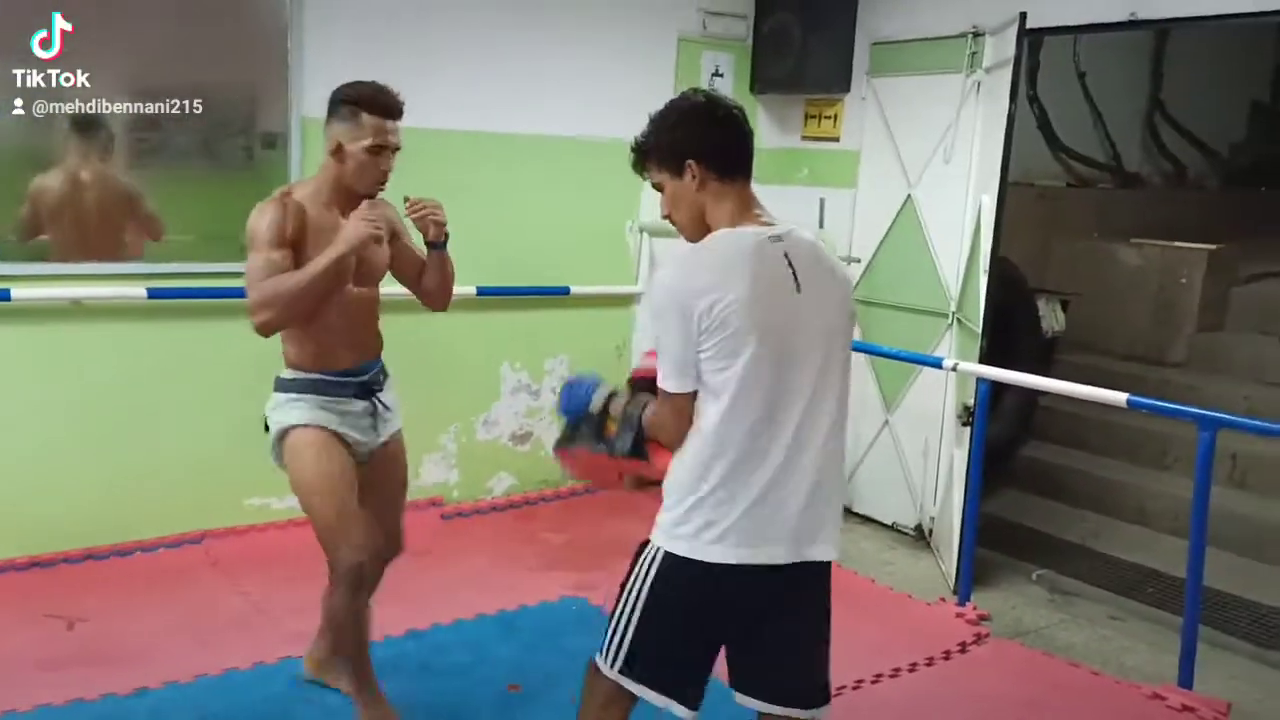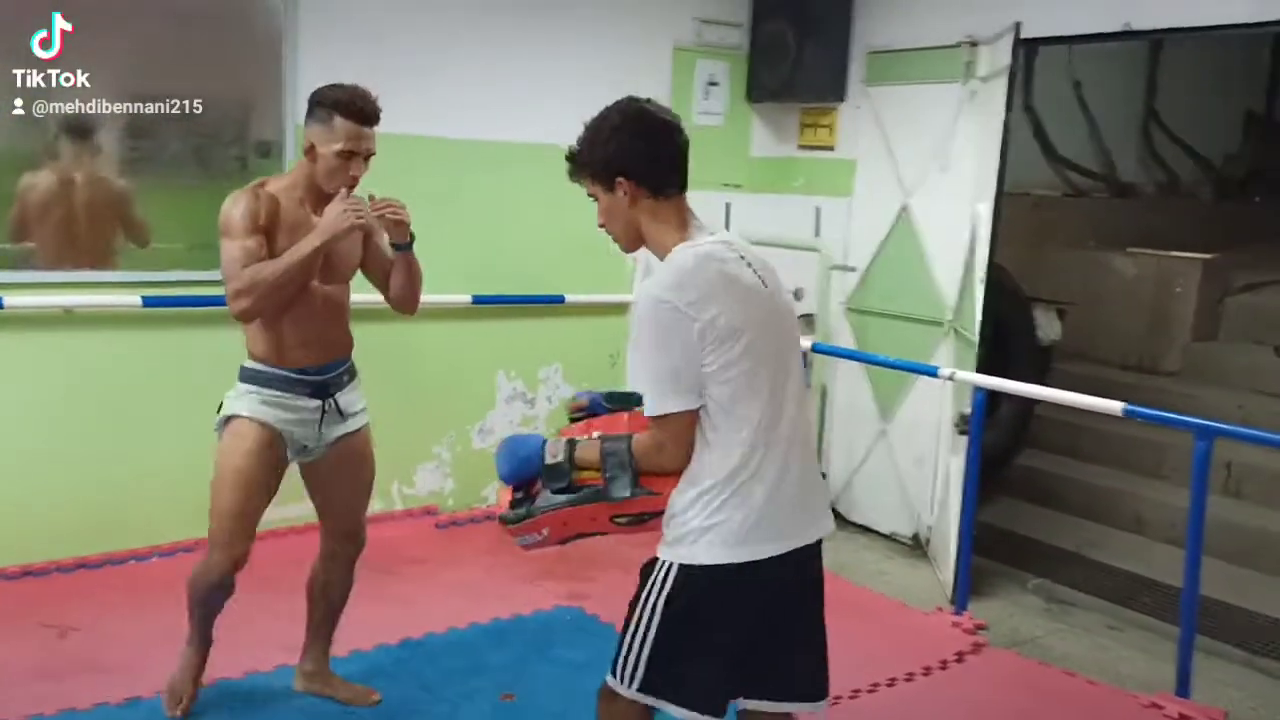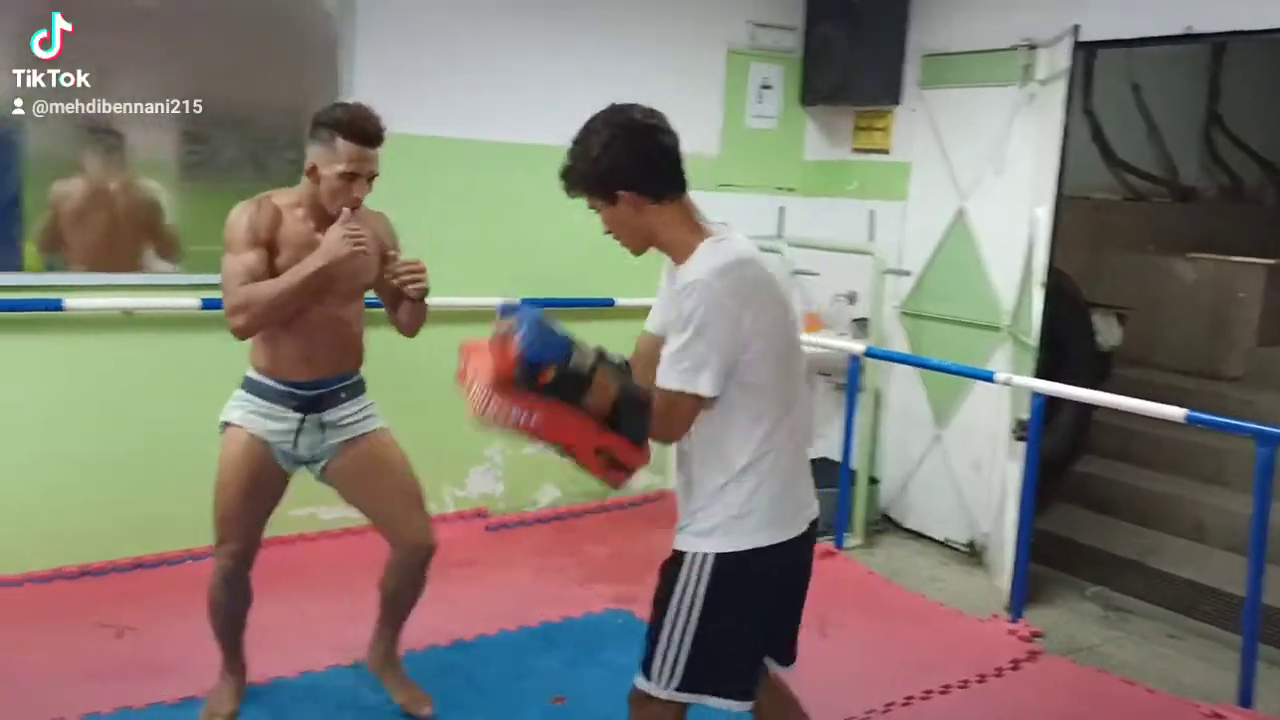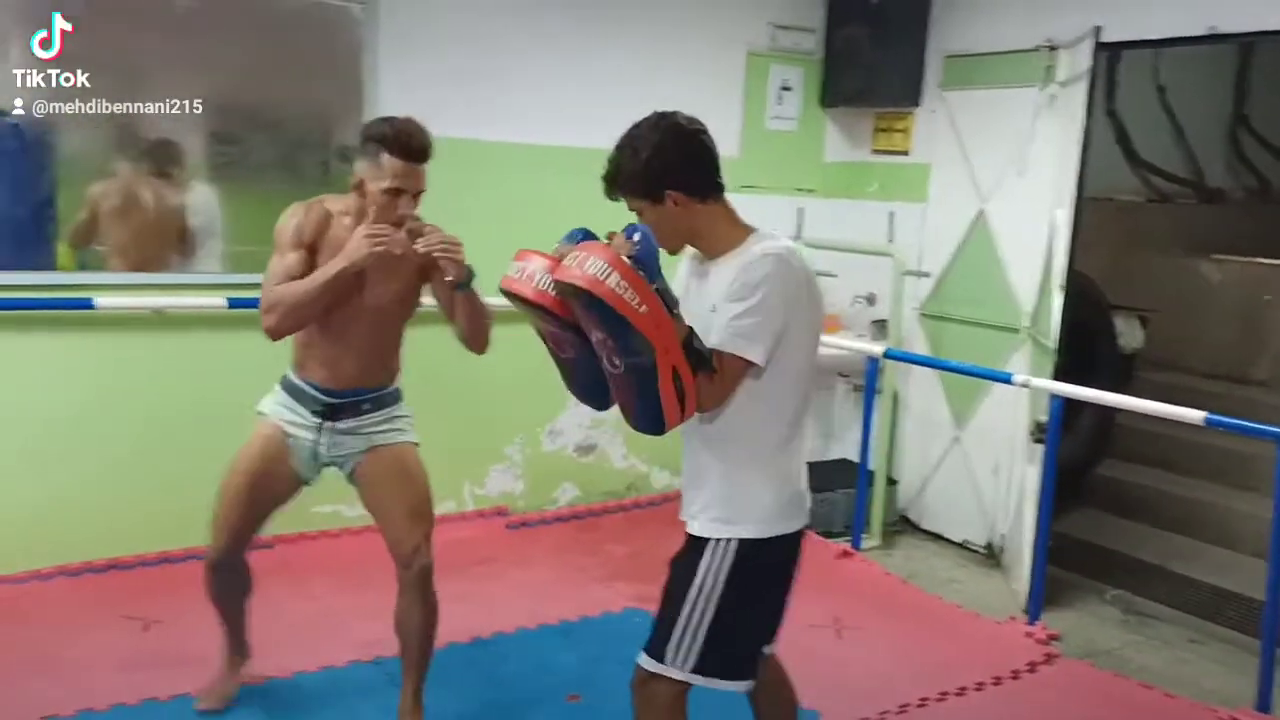
dt=0.3s
person 1, frame 1
left shoulder: (382, 216)
right shoulder: (280, 214)
left elbow: (436, 297)
right elbow: (264, 315)
left wrist: (437, 242)
right wrist: (341, 249)
left hip: (375, 395)
right hip: (313, 404)
left knee: (381, 549)
right knee: (353, 559)
left ankle: (326, 654)
person 1, frame 2
left shoulder: (356, 212)
right shoulder: (252, 204)
left elbow: (404, 302)
right elbow: (242, 300)
left wrist: (403, 244)
right wrist: (319, 238)
left hip: (339, 395)
right hip: (266, 396)
left knee: (346, 540)
right knee: (228, 553)
left ankle: (314, 666)
right ankle: (195, 656)
person 1, frame 3
left shoulder: (376, 230)
right shoulder: (257, 217)
left elbow: (407, 326)
right elbow: (240, 316)
left wrist: (417, 294)
right wrist: (321, 258)
left hip: (346, 408)
right hip: (266, 408)
left knee: (418, 541)
right knee: (232, 558)
left ankle: (385, 652)
person 1, frame 4
left shoulder: (430, 241)
right shoulder: (306, 221)
left elbow: (477, 341)
right elbow: (274, 318)
left wrist: (463, 282)
right wrist: (346, 260)
left hip: (379, 418)
right hip: (299, 406)
left knee: (418, 564)
right knee: (223, 545)
right ankle: (237, 653)
person 2, frame 1
left shoulder: (689, 277)
right shoulder: (829, 271)
left elbow: (672, 429)
left wrist: (605, 401)
left hip: (703, 544)
right hip: (804, 545)
person 2, frame 2
left shoulder: (668, 293)
right shoulder: (737, 259)
left elbow: (669, 450)
left wrist: (559, 452)
right wrist: (630, 405)
left hip: (718, 548)
right hip: (795, 535)
person 2, frame 3
left shoulder: (709, 285)
right shoulder: (720, 257)
left elbow: (665, 419)
right elbow: (648, 371)
left wrist: (572, 362)
right wrist: (566, 359)
left hip: (735, 535)
right hip: (781, 521)
person 2, frame 4
left shoulder: (769, 269)
right shoulder: (696, 263)
left elbow: (705, 392)
left hip: (742, 520)
right hip: (754, 510)
right knee: (751, 656)
